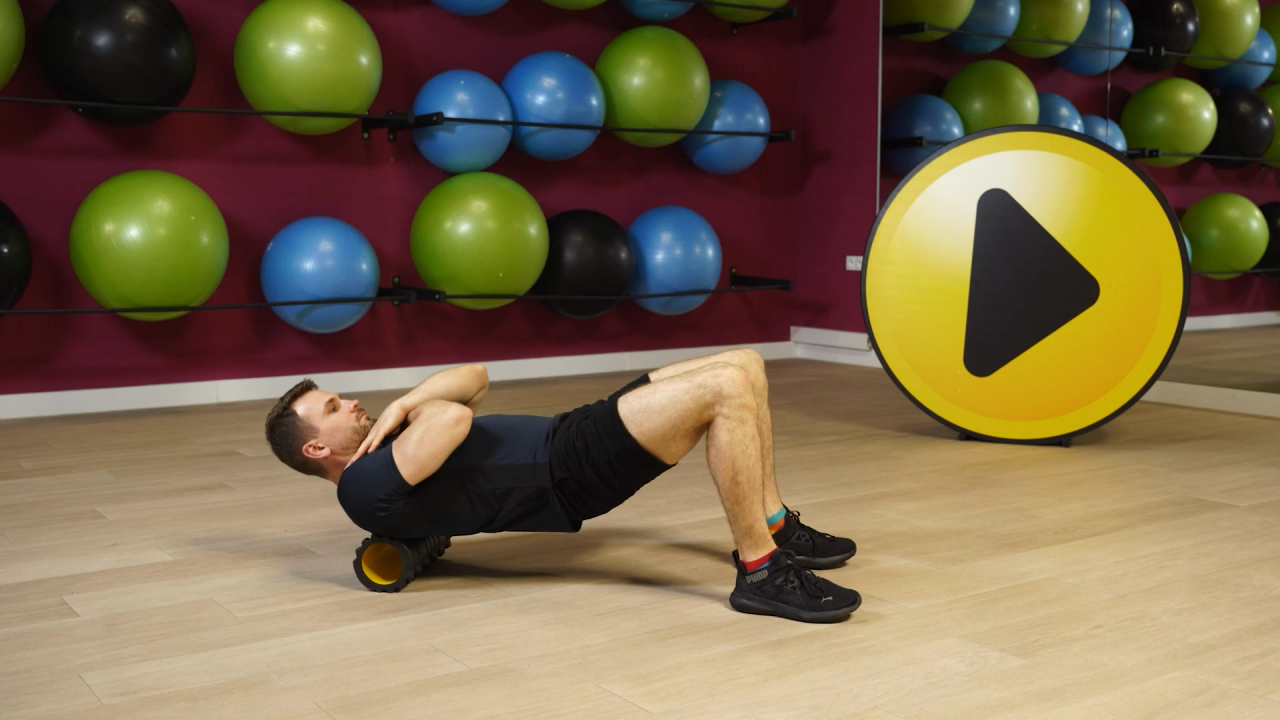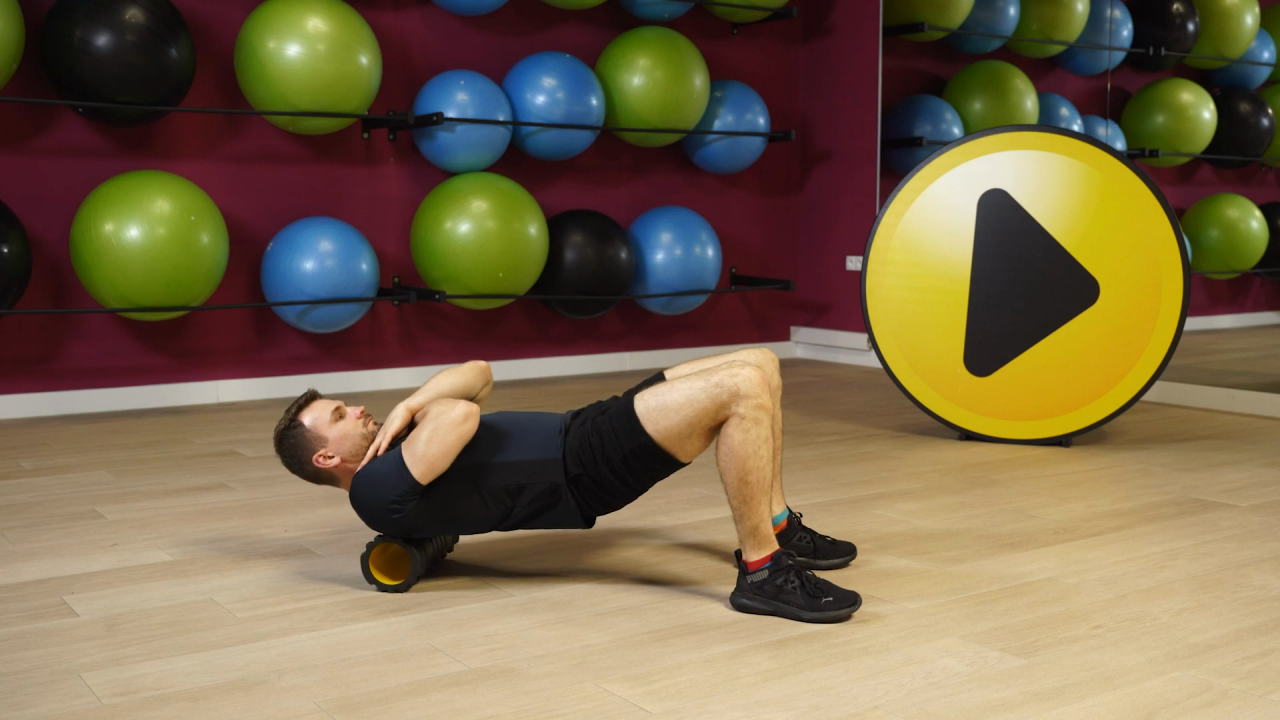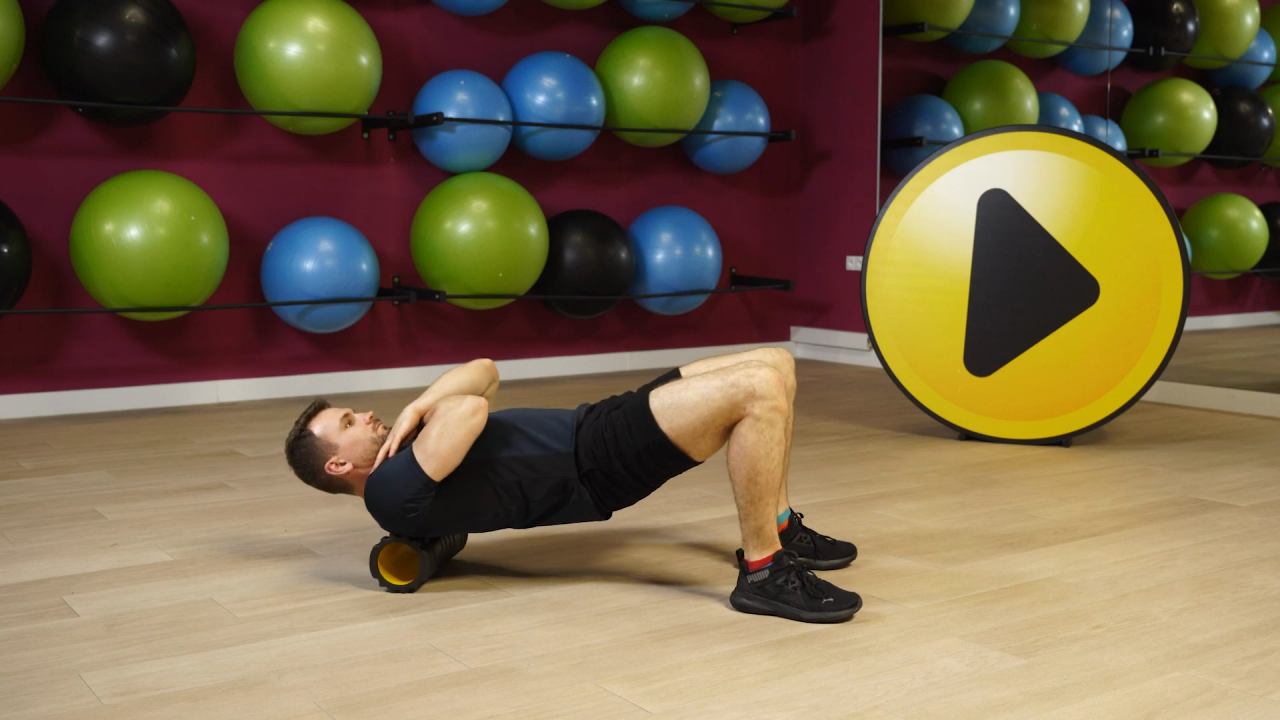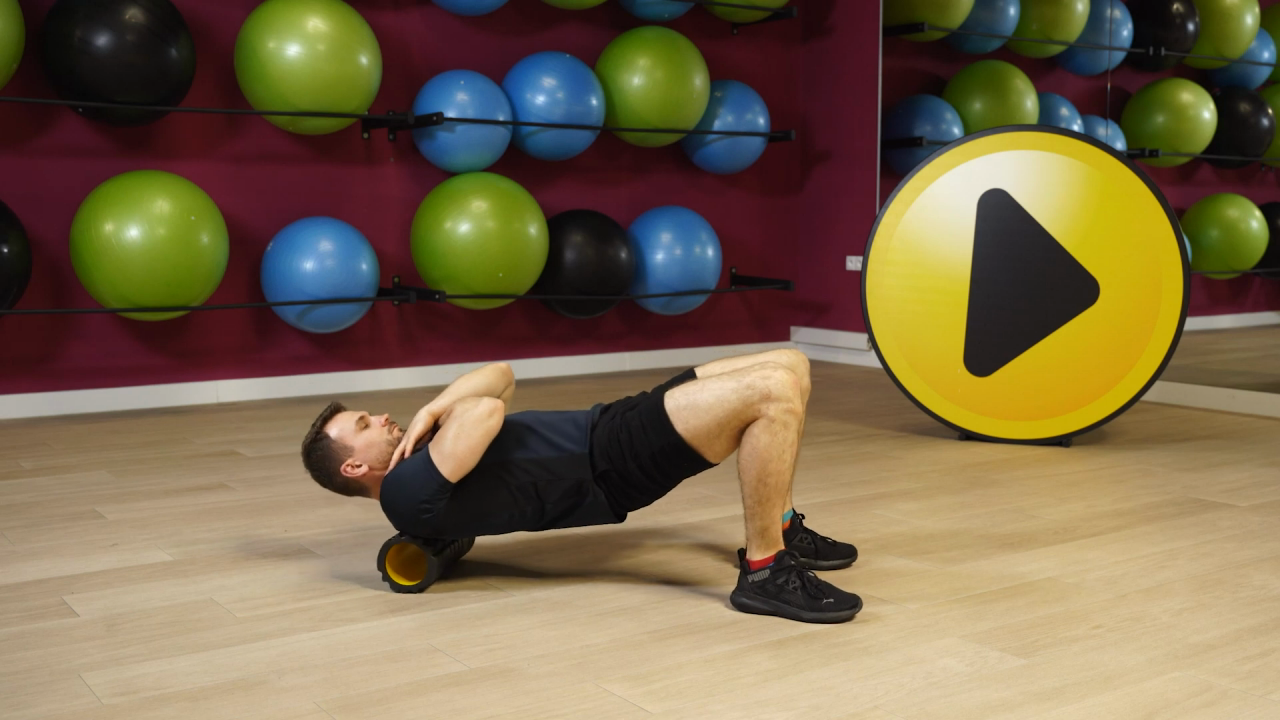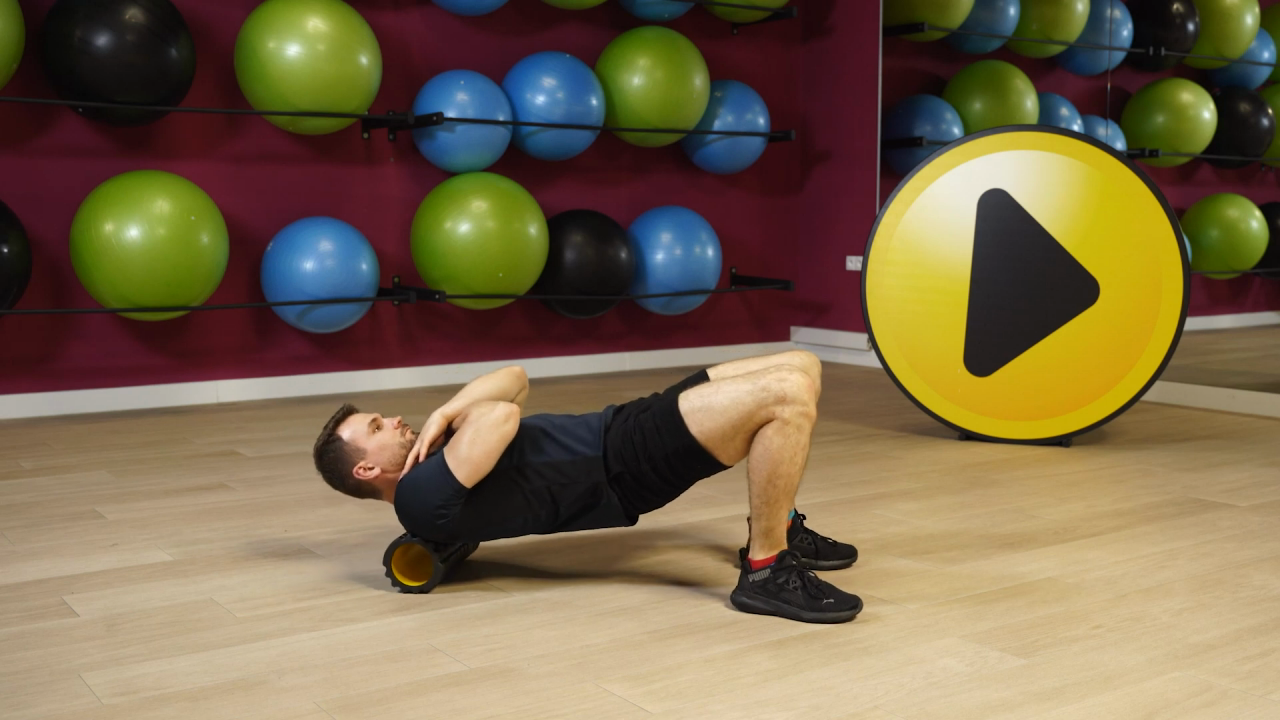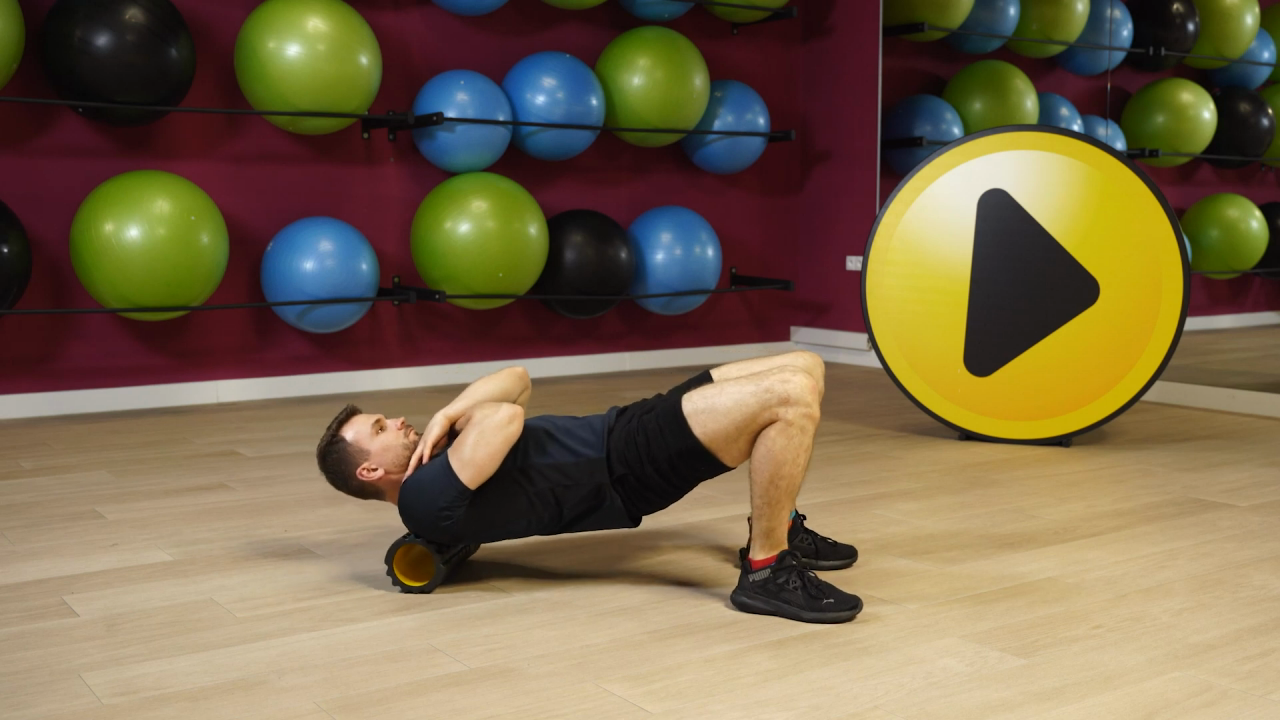
dt=0.3s
person 1, frame 1
left shoulder: (392, 444)
right shoulder: (366, 488)
left elbow: (475, 376)
right elbow: (453, 420)
left wrist: (402, 404)
right wrist: (412, 407)
left hip: (568, 439)
right hip: (568, 474)
left knee: (743, 366)
right knee: (726, 389)
left ankle: (776, 526)
right ankle: (762, 571)
person 1, frame 2
left shoulder: (397, 447)
right shoulder: (380, 491)
left elbow: (477, 374)
right elbow: (462, 417)
left wrist: (408, 407)
right wrist: (417, 409)
left hip: (584, 436)
right hip: (584, 469)
left knee: (758, 366)
right knee: (744, 389)
left ankle: (777, 528)
right ankle: (763, 570)
person 1, frame 3
left shoulder: (408, 454)
right shoulder: (394, 492)
left elbow: (483, 372)
right elbow: (470, 408)
left wrist: (418, 407)
right wrist: (427, 409)
left hip: (596, 428)
right hip: (596, 465)
left knee: (774, 363)
right knee: (760, 390)
left ankle: (780, 529)
right ankle: (764, 572)
person 1, frame 4
left shoulder: (427, 451)
right shoulder: (410, 494)
left elbow: (500, 375)
right elbow: (486, 410)
left wrist: (430, 411)
right wrist: (440, 414)
left hip: (612, 430)
right hip: (610, 465)
left knee: (789, 366)
right knee: (773, 392)
left ankle: (781, 530)
right ankle: (765, 572)
person 1, frame 5
left shoulder: (437, 454)
right shoulder: (424, 497)
left elbow: (515, 378)
right elbow: (502, 416)
left wrist: (445, 413)
right wrist: (454, 414)
left hip: (623, 429)
right hip: (623, 468)
left knee: (800, 367)
right knee: (788, 396)
left ankle: (781, 530)
right ankle: (767, 571)
person 1, frame 6
left shoulder: (442, 456)
right shoulder: (427, 499)
left elbow: (517, 379)
right elbow: (505, 417)
left wrist: (448, 414)
right wrist: (459, 417)
left hip: (627, 432)
right hip: (626, 468)
left knee: (804, 367)
right knee: (791, 396)
left ankle: (782, 530)
right ankle: (766, 571)
